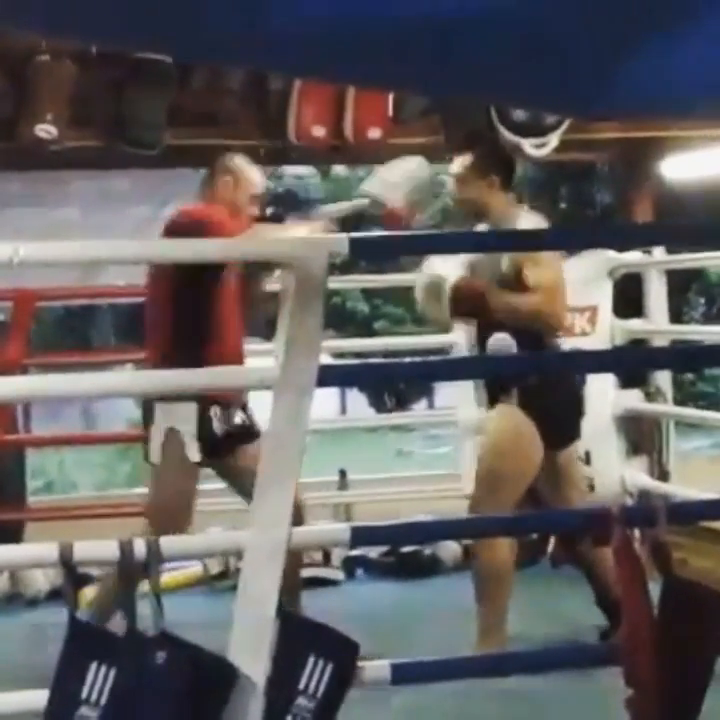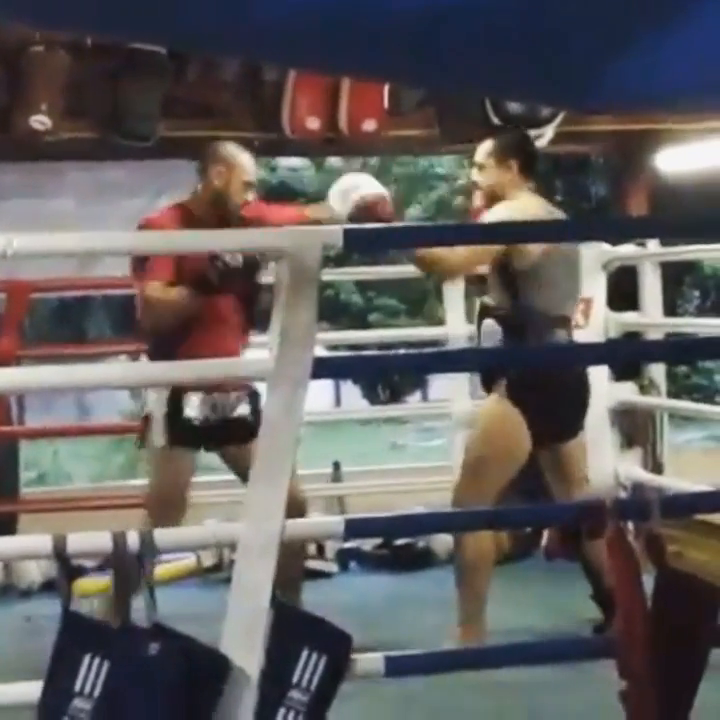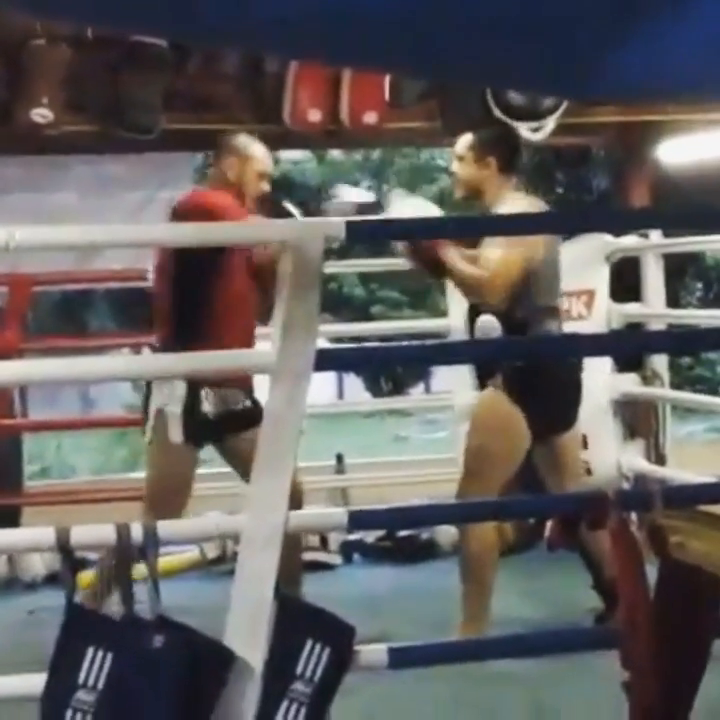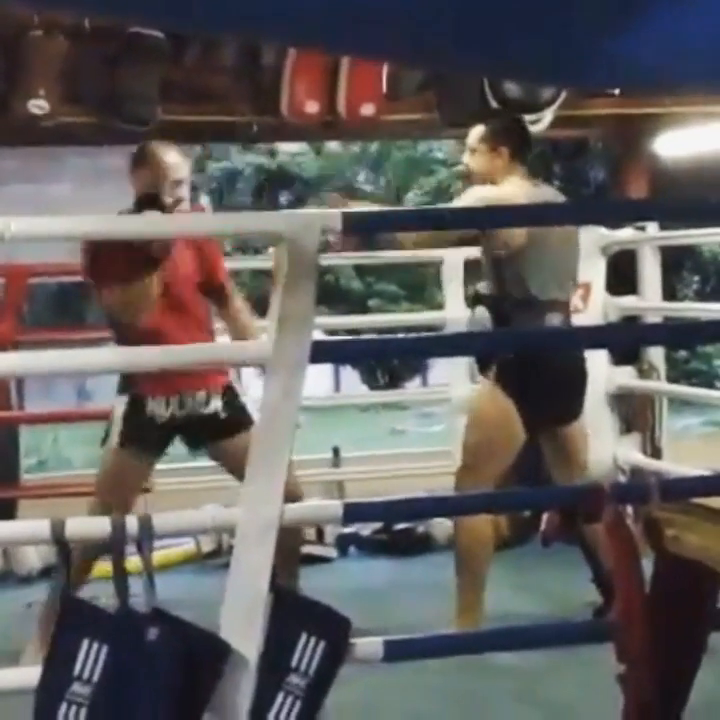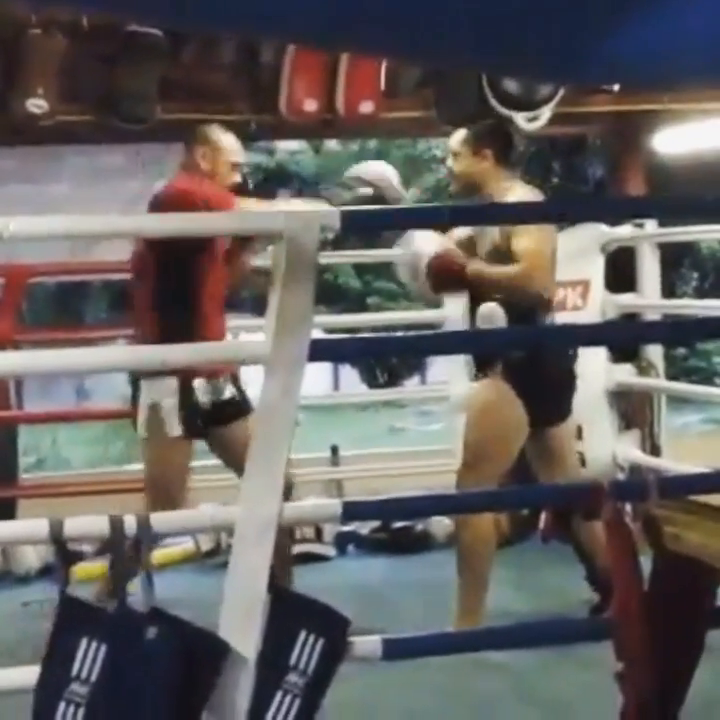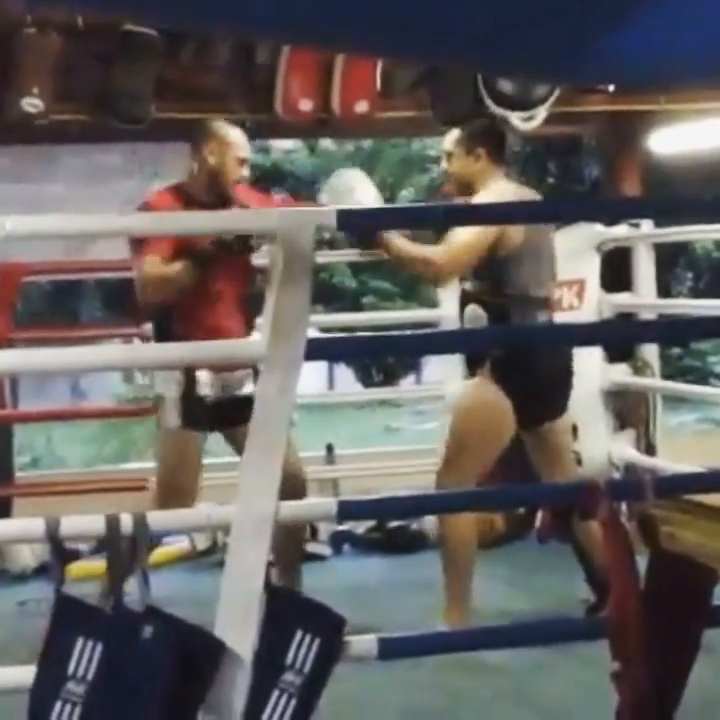
dt=0.3s
person 1, frame 1
left shoulder: (527, 232)
right shoulder: (490, 235)
left elbow: (553, 314)
right elbow: (472, 289)
left wrist: (485, 300)
left hip: (533, 388)
right hip: (547, 387)
left knee: (487, 515)
right knee: (573, 512)
left ankle: (491, 646)
right ankle: (629, 620)
person 1, frame 2
left shoulder: (515, 214)
right shoulder: (552, 219)
left elbow: (447, 264)
left hip: (528, 377)
right hip: (562, 371)
left knee: (471, 502)
right knee: (577, 502)
left ankle: (470, 637)
person 1, frame 3
left shoulder: (510, 217)
right shoulder: (513, 213)
left elbow: (489, 291)
right elbow: (483, 278)
left wrist: (441, 252)
right wrist: (435, 251)
left hip: (521, 372)
right hip: (556, 364)
left knee: (476, 500)
right knee: (571, 494)
left ankle: (475, 631)
right ankle: (622, 605)
person 1, frame 4
left shoulder: (494, 199)
right shoulder: (556, 201)
left elbow: (416, 232)
left hip: (522, 360)
right hip: (563, 354)
left knee: (473, 489)
right knee: (578, 486)
left ankle: (468, 623)
right ankle: (621, 598)
person 1, frame 5
left shoulder: (522, 204)
left elbow: (535, 281)
right elbow: (447, 261)
left wrist: (467, 267)
left hip: (521, 358)
right hip: (544, 355)
left knee: (474, 488)
right knee: (567, 484)
left ankle: (468, 622)
right ankle: (613, 596)
person 1, frame 6
left shoulder: (492, 202)
right shoulder: (528, 200)
left elbow: (441, 267)
left wrist: (381, 236)
right wrist: (457, 220)
left hip: (511, 357)
right hip: (545, 351)
left knee: (454, 483)
right knee: (565, 483)
left ankle: (455, 618)
right ankle: (613, 596)
person 2, frame 1
left shoulder: (218, 235)
right shoulder: (193, 222)
left elbow: (241, 302)
left wrist: (254, 272)
left hip: (224, 405)
right hip: (183, 407)
left knee: (285, 511)
right knee: (164, 539)
person 2, frame 2
left shoulder: (247, 221)
right shoulder: (161, 228)
left elbow: (318, 217)
right elbow: (151, 314)
right wrist: (206, 282)
left hip: (233, 393)
right hip: (180, 397)
left knee: (291, 507)
right knee: (160, 527)
person 2, frame 3
left shoulder: (236, 218)
right shoulder: (202, 208)
left elbow: (264, 300)
right elbow: (271, 254)
left hip: (232, 389)
right hip: (185, 388)
left knee: (287, 499)
right knee: (158, 526)
person 2, frame 4
left shoulder: (196, 233)
right shoulder: (108, 241)
left elbow: (227, 300)
right elbow: (132, 322)
right wrist: (152, 254)
left hip: (209, 391)
right hip: (147, 398)
left knee: (285, 497)
right knee: (104, 521)
right ankle: (50, 626)
person 2, frame 5
left shoulder: (206, 207)
right shoulder: (180, 196)
left elbow: (228, 270)
right elbow: (266, 215)
left hip: (213, 376)
right hip: (171, 379)
right knee: (163, 516)
person 2, frame 6
left shoulder: (242, 201)
right shoulder: (160, 208)
right elbow: (149, 289)
right wrist: (206, 259)
left hip: (238, 372)
right hip: (187, 375)
left knee: (291, 481)
right knee: (173, 507)
